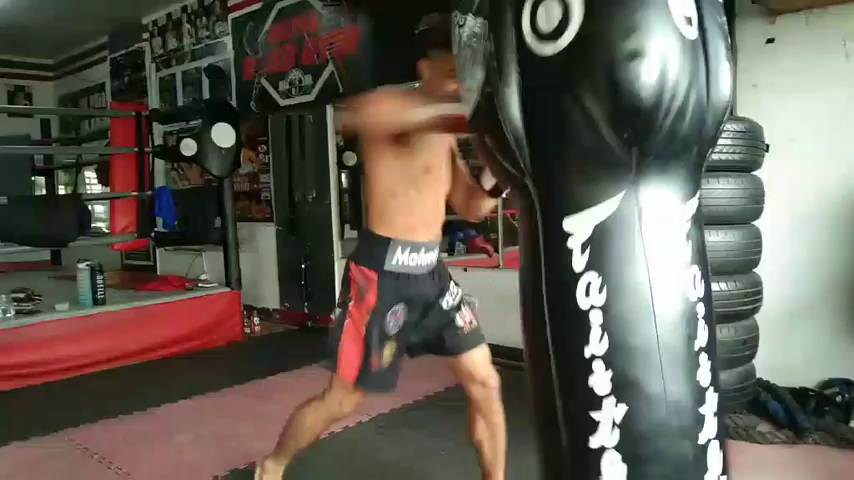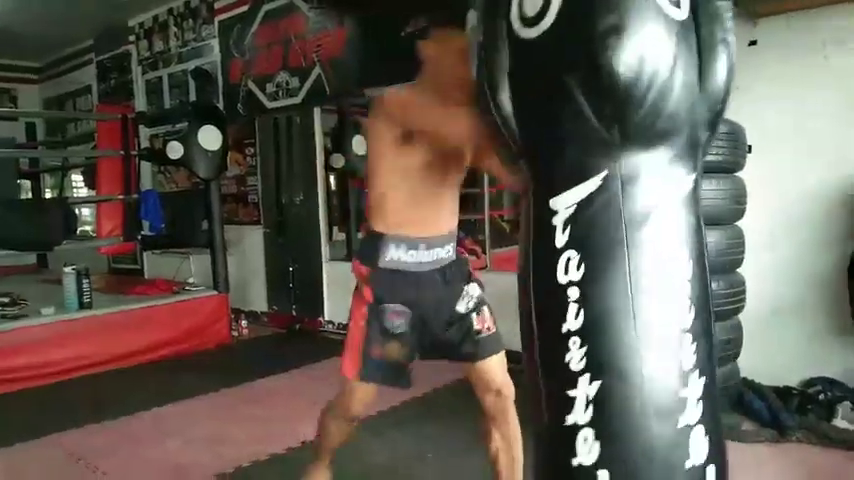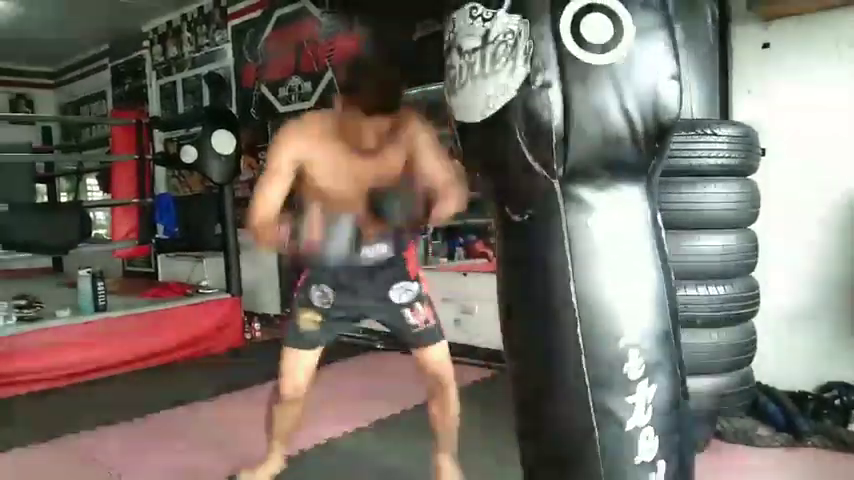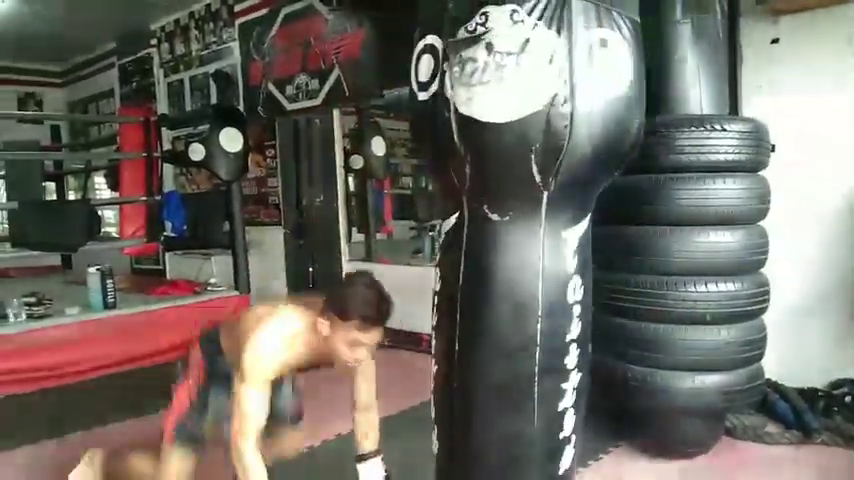
dt=0.7s
person 1, frame 1
left shoulder: (441, 137)
right shoulder: (394, 106)
left elbow: (472, 206)
right elbow: (357, 117)
left wrist: (498, 170)
right wrist: (462, 109)
left hip: (431, 272)
right hip: (383, 273)
left knee: (485, 385)
right knee: (343, 399)
person 1, frame 2
left shoulder: (459, 105)
right shoulder: (397, 104)
left elbow: (513, 174)
right elbow: (469, 137)
left hip: (446, 264)
right hip: (390, 270)
left knee: (499, 393)
right knee: (355, 402)
person 1, frame 3
left shoulder: (410, 131)
right shoulder: (299, 137)
left elbow: (453, 191)
right elbow: (258, 224)
left wrist: (428, 211)
left hip: (389, 264)
right hip: (329, 269)
left knee: (440, 372)
right knee: (290, 386)
person 1, frame 4
left shoulder: (353, 334)
right shoulder: (270, 339)
left elbow: (365, 407)
right elbow: (242, 438)
left hip: (274, 374)
right hip: (219, 367)
left knee: (289, 445)
